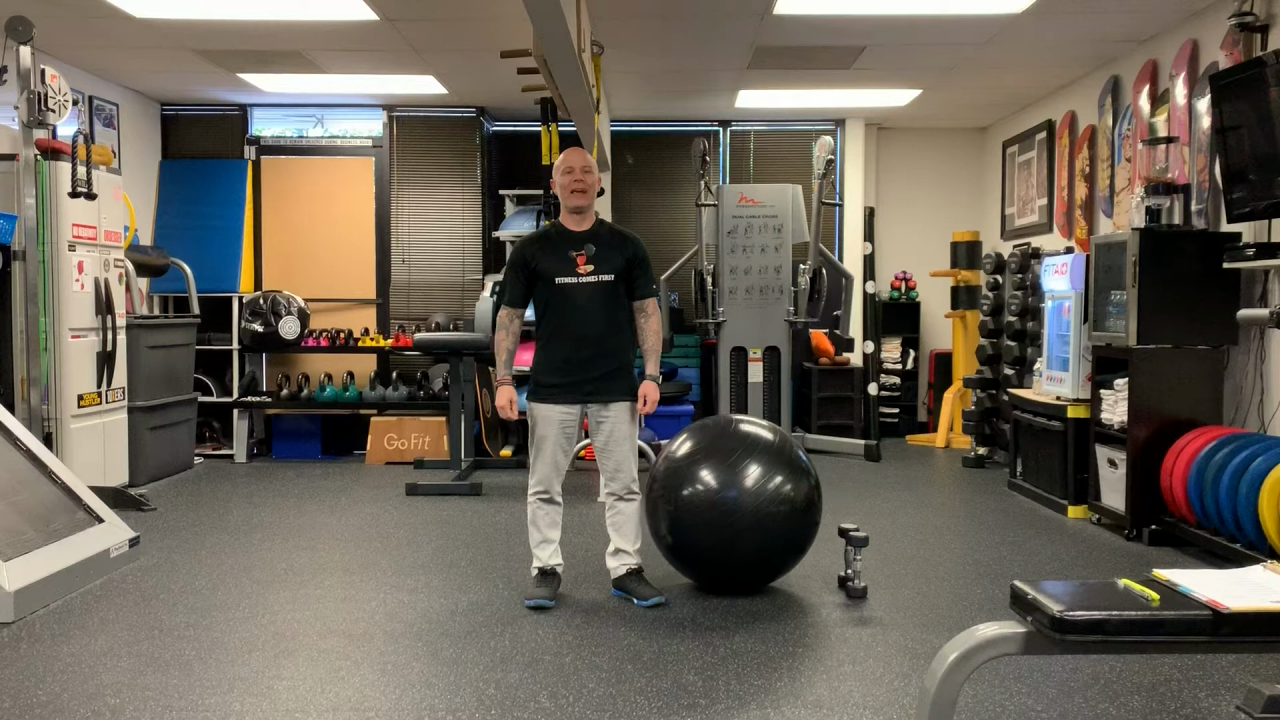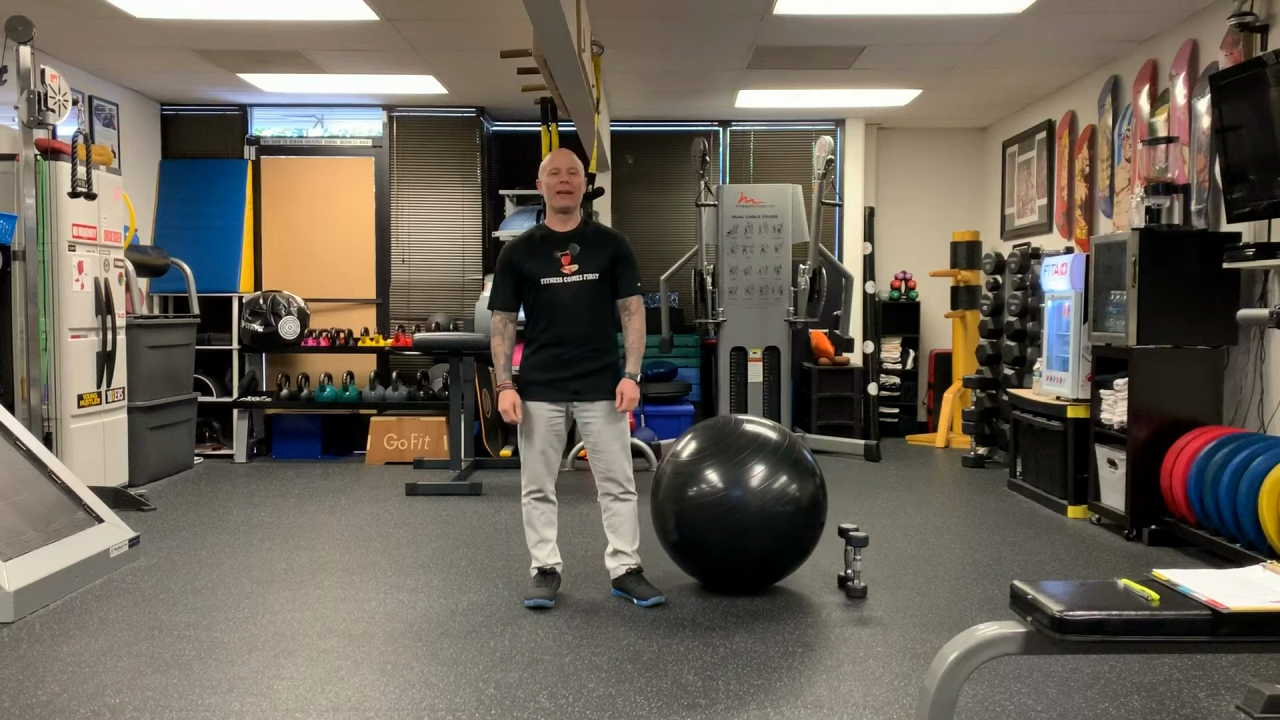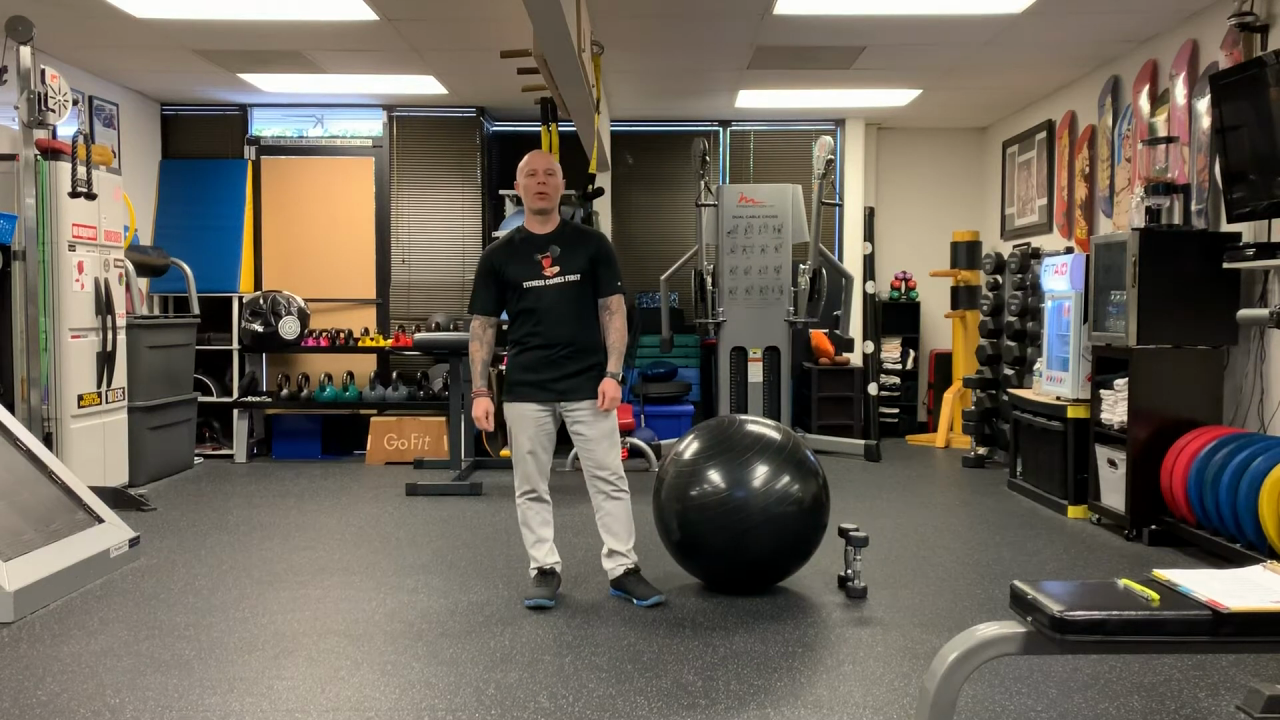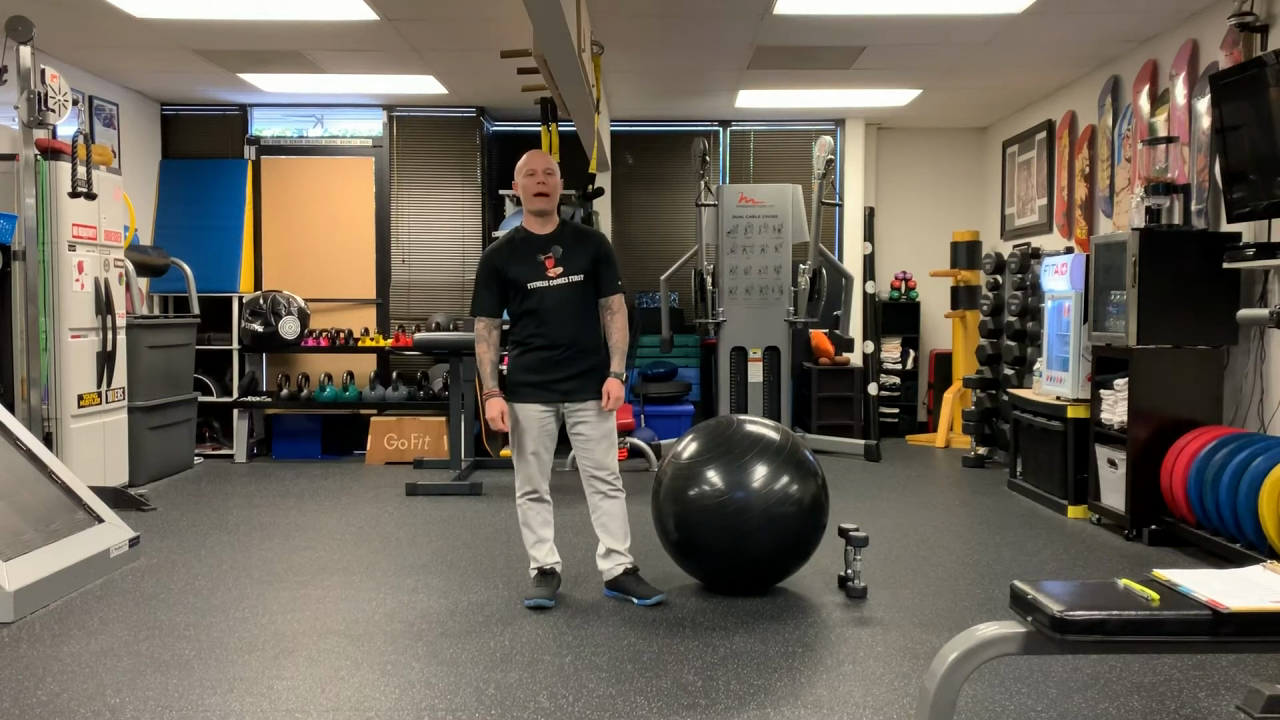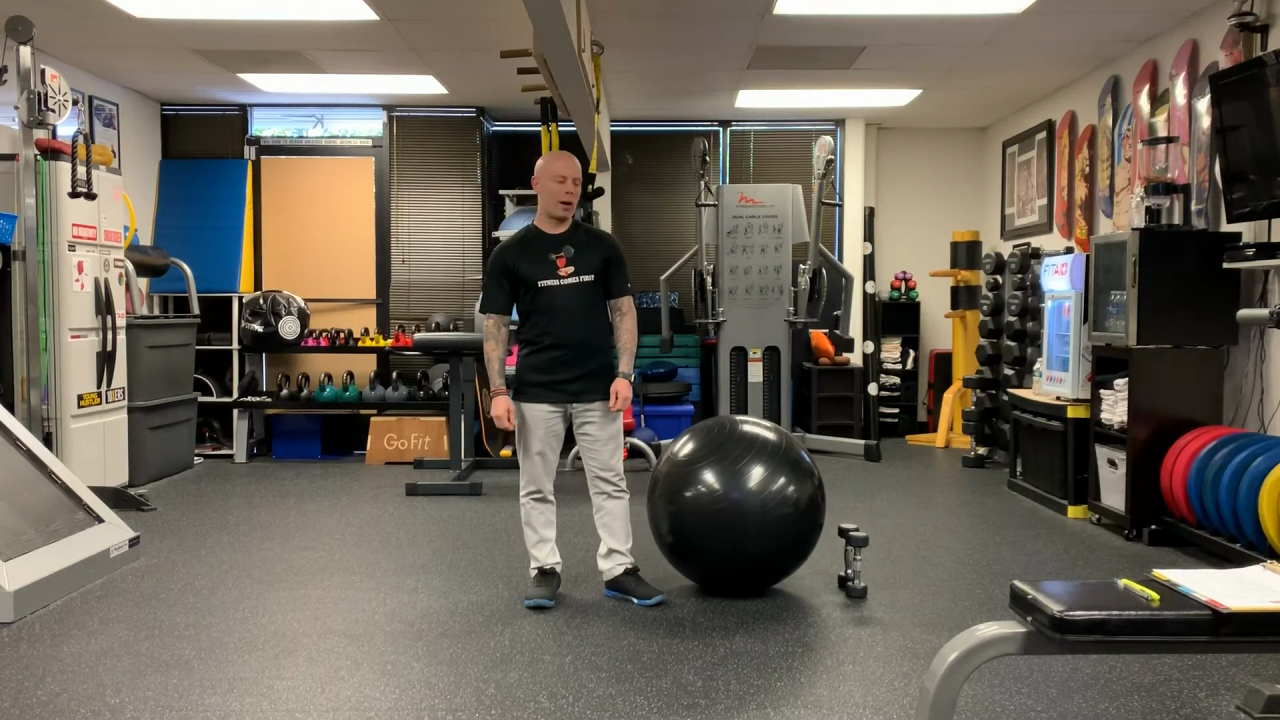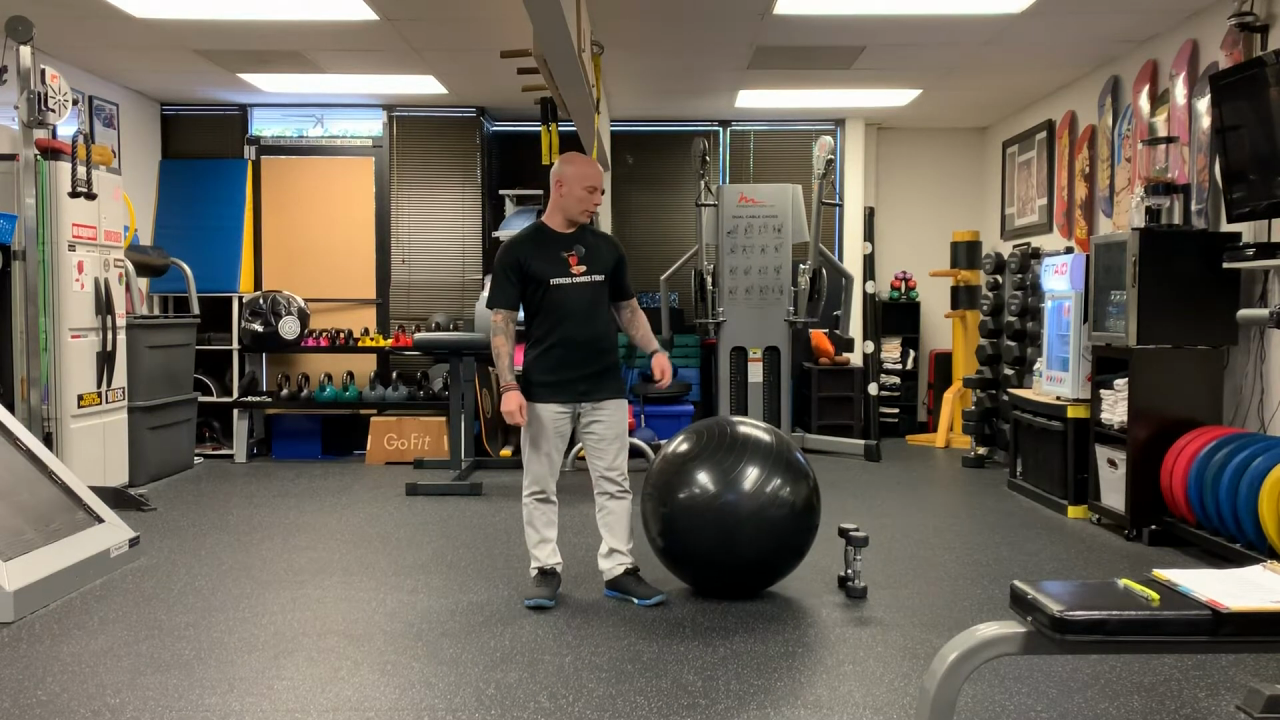
dt=0.5s
person 1, frame 1
left shoulder: (627, 246)
right shoulder: (531, 249)
left elbow: (647, 312)
right elbow: (510, 317)
left wrist: (651, 374)
right wrist: (503, 379)
left hip: (616, 388)
right hip: (551, 390)
left knee: (623, 485)
right knee: (545, 486)
left ankle: (626, 568)
right ankle: (546, 569)
person 1, frame 2
left shoulder: (611, 244)
right shoulder: (518, 251)
left elbow: (632, 311)
right elbow: (503, 321)
left wrist: (632, 373)
right wrist: (504, 384)
left hip: (601, 387)
right hip: (539, 389)
left knee: (617, 484)
right knee: (538, 485)
left ankle: (625, 568)
right ankle: (546, 568)
person 1, frame 3
left shoulder: (592, 244)
right shoulder: (499, 255)
left elbow: (613, 310)
right elbow: (483, 325)
left wrist: (613, 373)
right wrist: (480, 390)
left hip: (587, 386)
right hip: (527, 390)
left knee: (609, 481)
right knee: (531, 486)
left ankle: (622, 568)
right ankle: (545, 569)
person 1, frame 4
left shoulder: (591, 243)
right shoulder: (499, 256)
left elbow: (614, 309)
right elbow: (487, 328)
left wrist: (616, 371)
right wrist: (492, 392)
left hip: (589, 387)
right hip: (528, 392)
left knee: (605, 481)
right knee: (532, 487)
left ankle: (618, 569)
right ankle: (544, 569)
person 1, frame 5
left shoulder: (603, 245)
right shoulder: (510, 253)
left elbow: (623, 311)
right elbow: (495, 325)
left wrist: (624, 372)
right wrist: (498, 390)
left hip: (597, 389)
right hip: (536, 391)
left knee: (610, 482)
right knee: (537, 486)
left ankle: (618, 568)
right ankle: (545, 568)
person 1, frame 6
left shoulder: (607, 247)
right shoulder: (518, 250)
left elbow: (626, 309)
right elbow: (502, 322)
left wrist: (655, 349)
right wrist: (508, 386)
left hip: (605, 390)
right hip: (544, 392)
left knee: (613, 483)
right knee: (539, 486)
left ankle: (618, 568)
right ankle: (545, 568)
